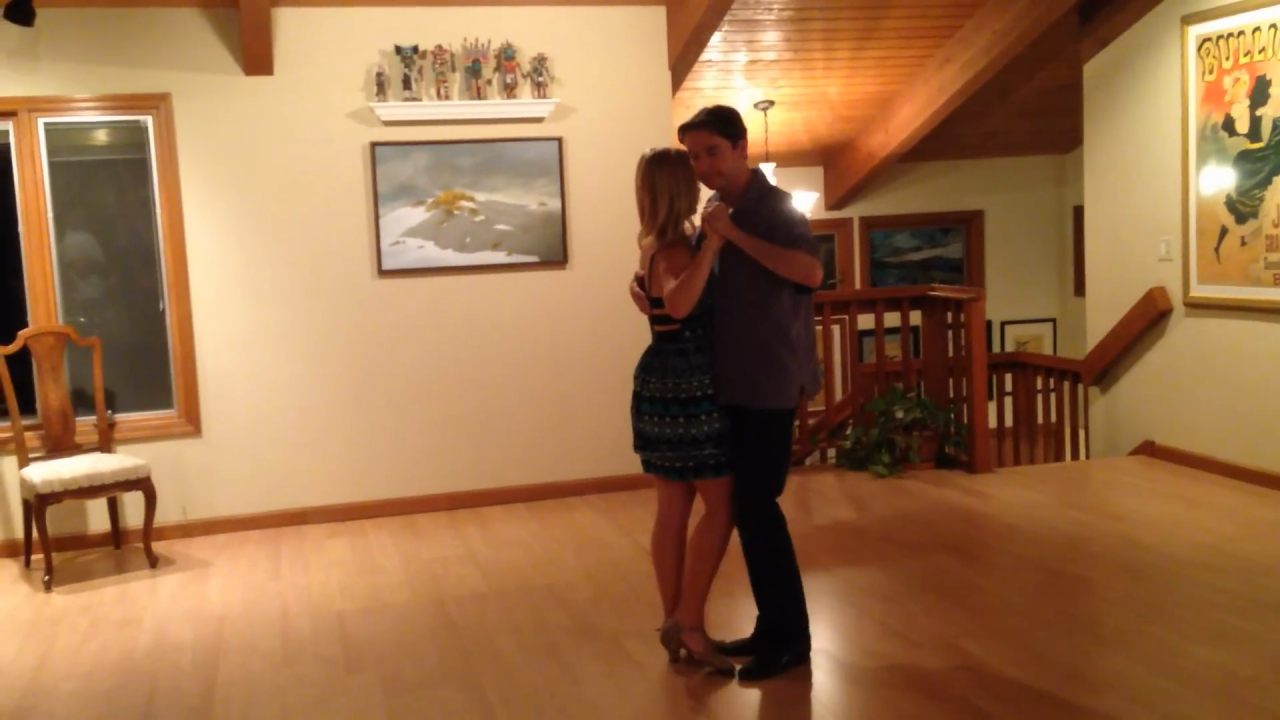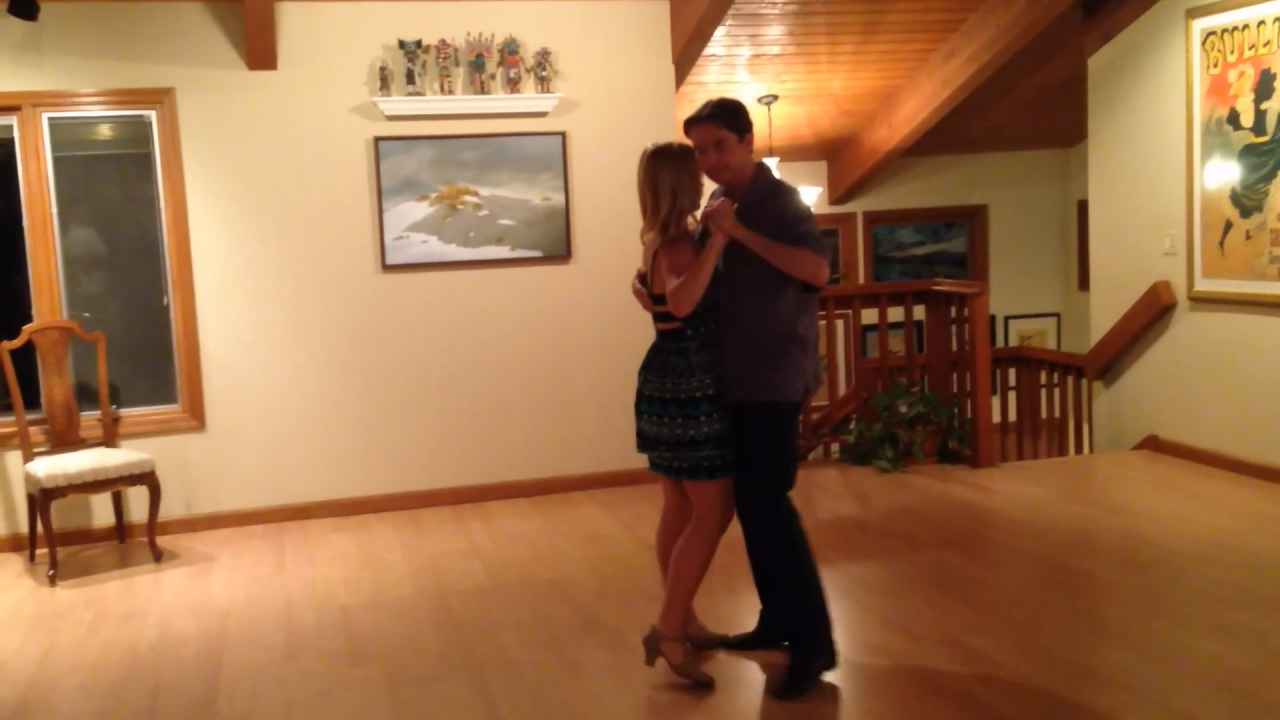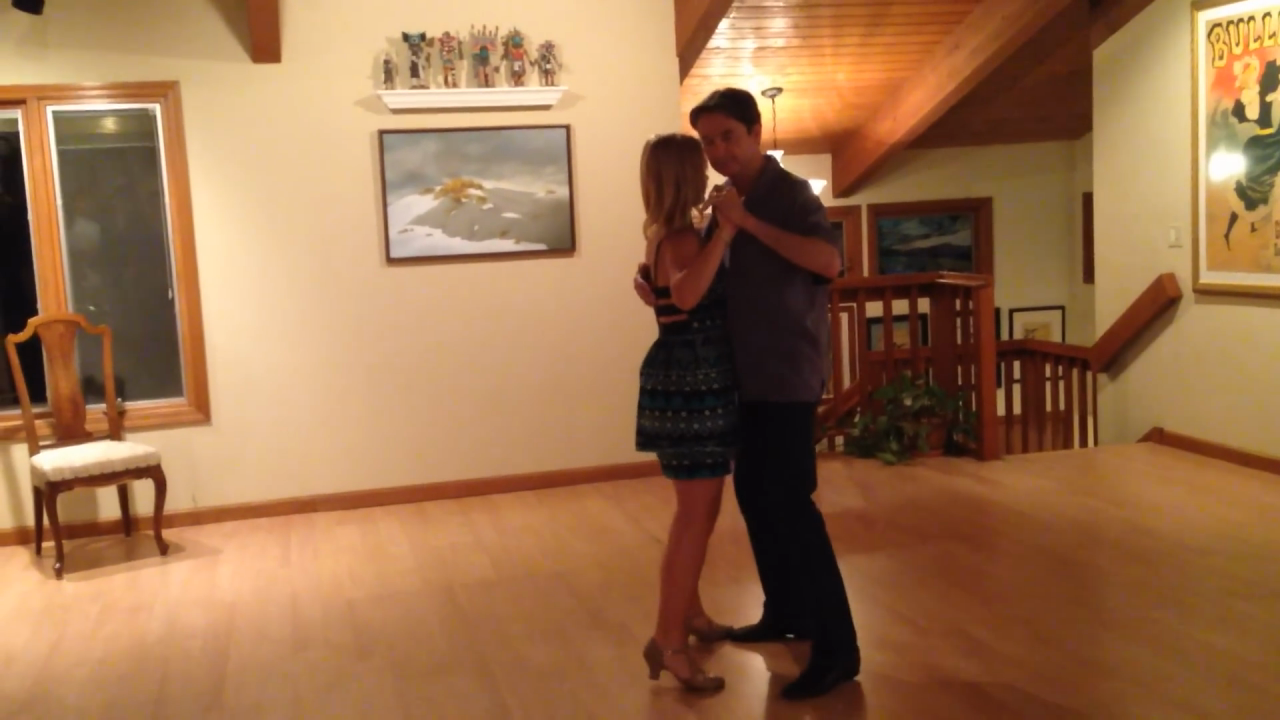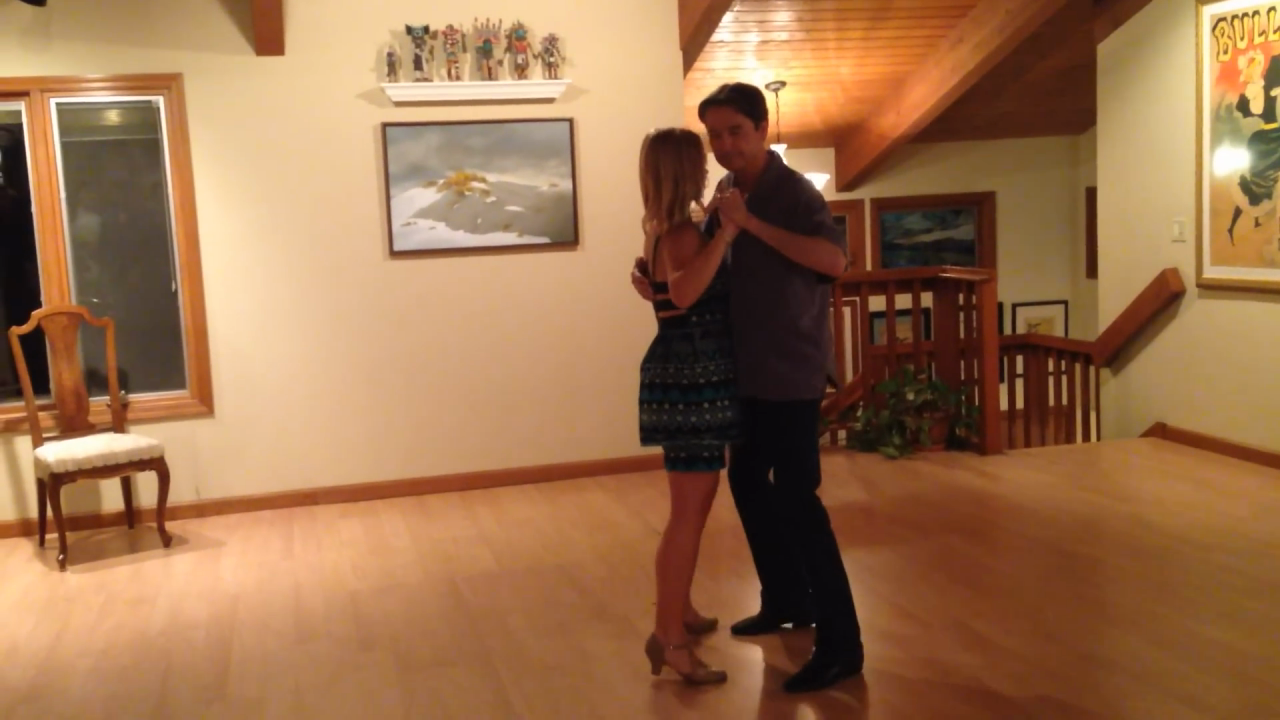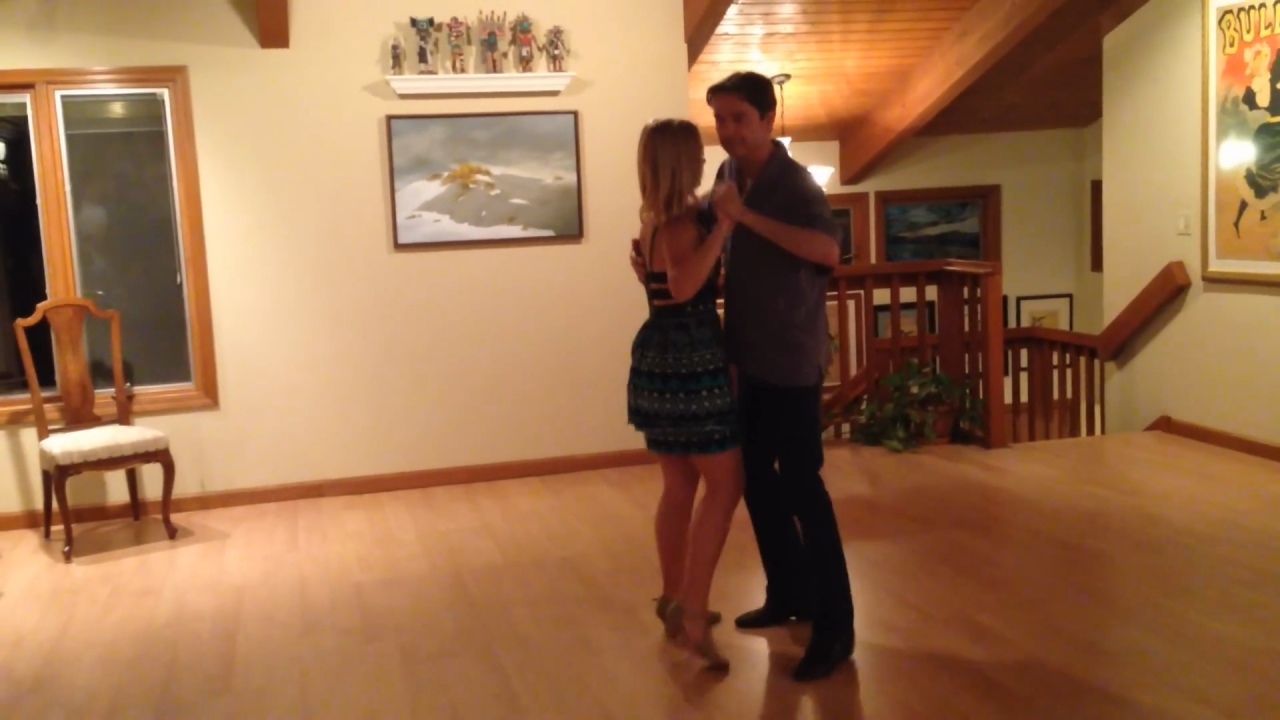
dt=0.3s
person 1, frame 1
left shoulder: (776, 207)
right shoulder: (713, 211)
left elbow: (811, 272)
left wrist: (733, 235)
right wrist: (643, 283)
left hip: (771, 380)
right hip: (733, 381)
left knee: (756, 502)
right knee: (743, 502)
left ankle: (791, 636)
right ankle: (773, 628)
person 1, frame 2
left shoulder: (781, 200)
right shoulder: (718, 203)
left elbow: (817, 271)
left wrist: (739, 231)
right wrist: (646, 279)
left hip: (775, 376)
right hip: (735, 376)
left knee: (765, 498)
right knee: (746, 499)
left ankle: (813, 639)
right ankle: (779, 619)
person 1, frame 3
left shoulder: (790, 193)
right shoulder: (726, 197)
left elbow: (828, 262)
left wrist: (747, 222)
right wrist: (649, 275)
left hip: (789, 375)
right hip: (747, 374)
left knee: (791, 502)
right knee: (753, 493)
left ankle: (836, 647)
right ankle: (787, 610)
person 1, frame 4
left shoulder: (794, 191)
right shoulder: (730, 190)
left elbow: (834, 260)
left wrist: (750, 223)
right wrist: (648, 268)
left hip: (791, 372)
right hip: (748, 370)
left knee: (796, 499)
right knee: (746, 481)
left ankle: (840, 642)
right ankle: (787, 600)
person 1, frame 5
left shoulder: (794, 183)
right shoulder: (730, 173)
left elbow: (828, 252)
right elbow: (701, 230)
left wrist: (745, 214)
left hip: (792, 358)
right hip: (751, 355)
left knee: (801, 483)
right knee: (756, 474)
left ankle: (834, 624)
right ankle: (788, 594)
person 2, frame 1
left shoulder: (655, 246)
right shoulder: (675, 250)
right elbow: (678, 304)
right wrist: (711, 245)
left hip: (663, 388)
right hip: (686, 391)
left knee: (673, 511)
right knee: (721, 507)
left ankle: (678, 623)
right ankle: (687, 624)
person 2, frame 2
left shoulder: (659, 241)
right shoulder: (678, 246)
right elbow: (681, 303)
right wrist: (716, 243)
left hip: (669, 385)
right hip: (688, 389)
left knee: (679, 508)
right knee: (713, 513)
left ankle: (680, 622)
right ankle: (668, 631)
person 2, frame 3
left shoulder: (664, 234)
right shoulder: (682, 238)
right elbow: (686, 294)
right wrist: (724, 234)
left hip: (677, 379)
right hip: (691, 384)
left knee: (692, 509)
right knee: (698, 516)
left ankle: (690, 613)
right ankle: (668, 644)
person 2, frame 4
left shoulder: (663, 229)
right shoulder: (681, 234)
right elbow: (683, 294)
right wrist: (726, 233)
left hip: (679, 375)
right hip: (691, 379)
left knee: (692, 502)
right knee: (690, 511)
left ankle: (676, 610)
right ankle: (667, 639)
person 2, frame 5
left shoulder: (656, 218)
right shoulder: (679, 225)
right elbow: (682, 287)
right wrist: (722, 228)
left hip: (659, 360)
right hip: (687, 365)
left knee: (679, 485)
right knee: (725, 486)
left ankle: (675, 599)
right ankle: (689, 609)
